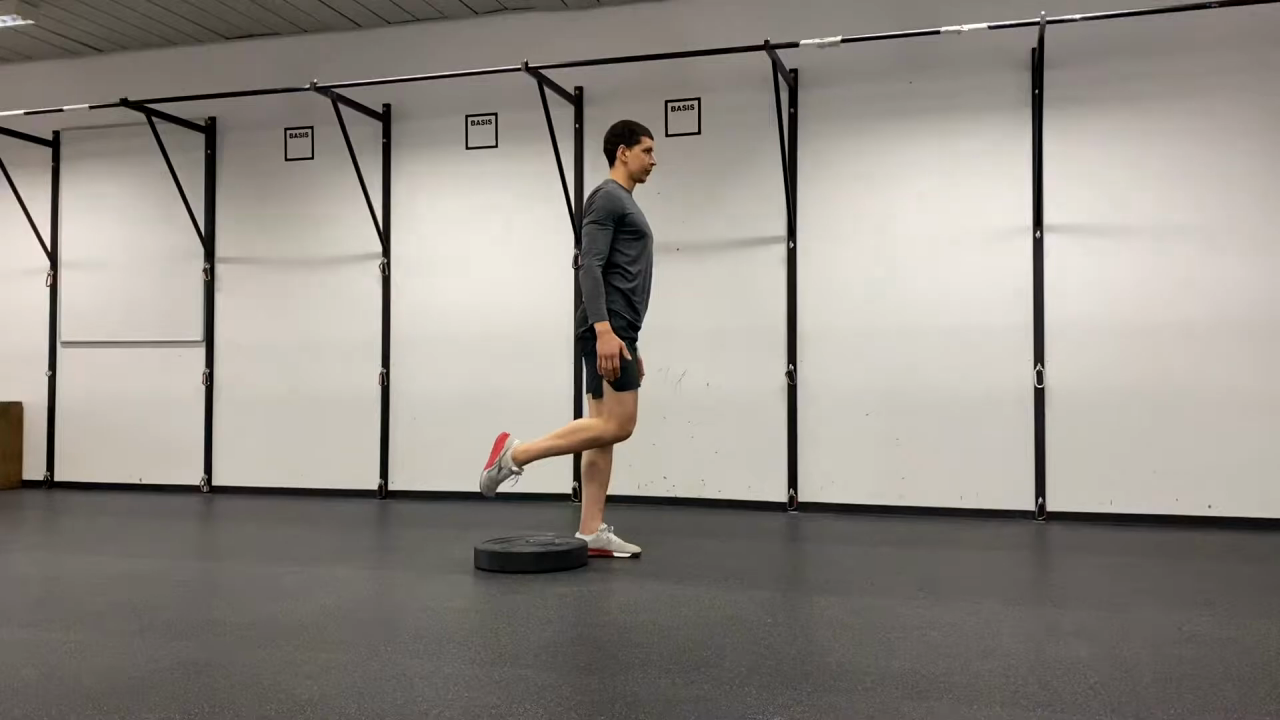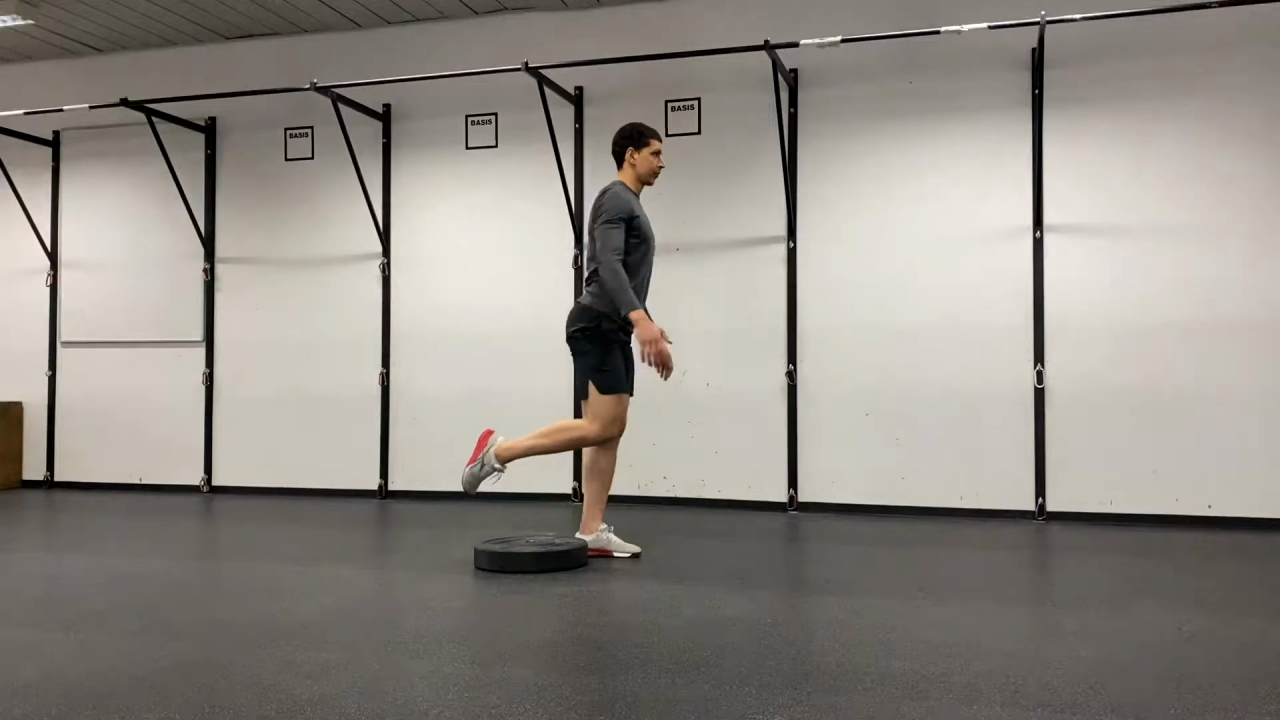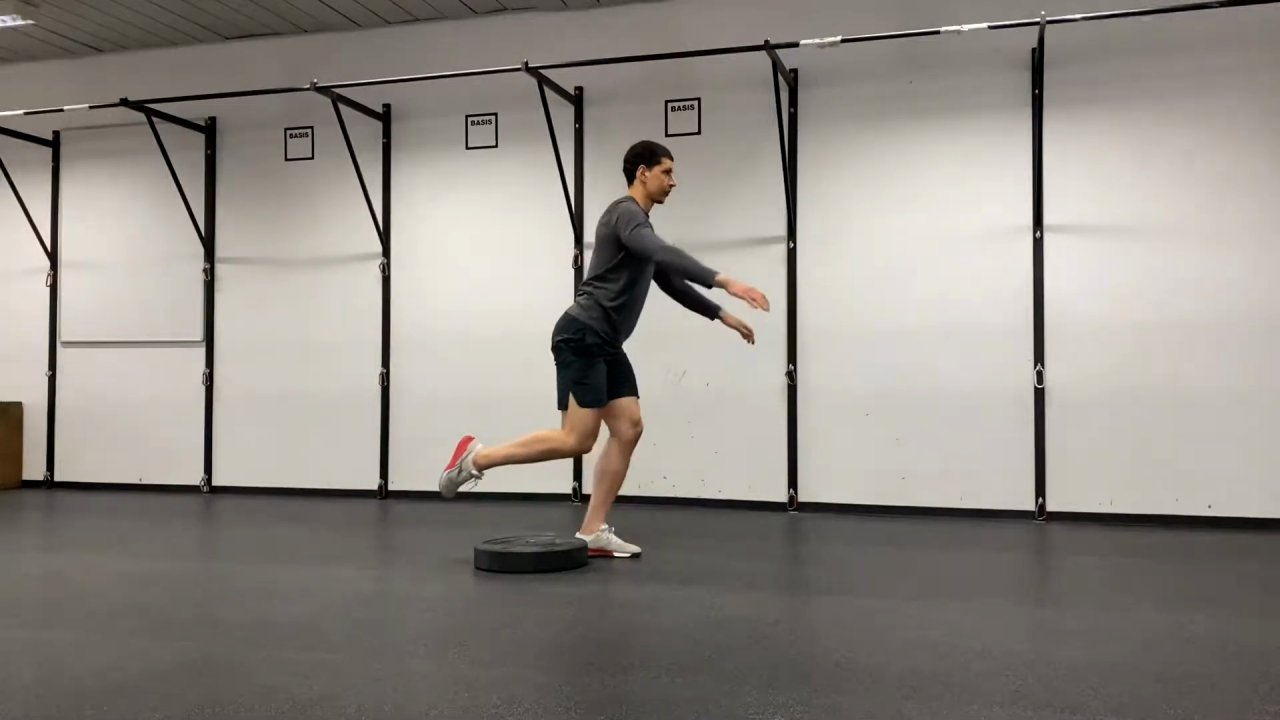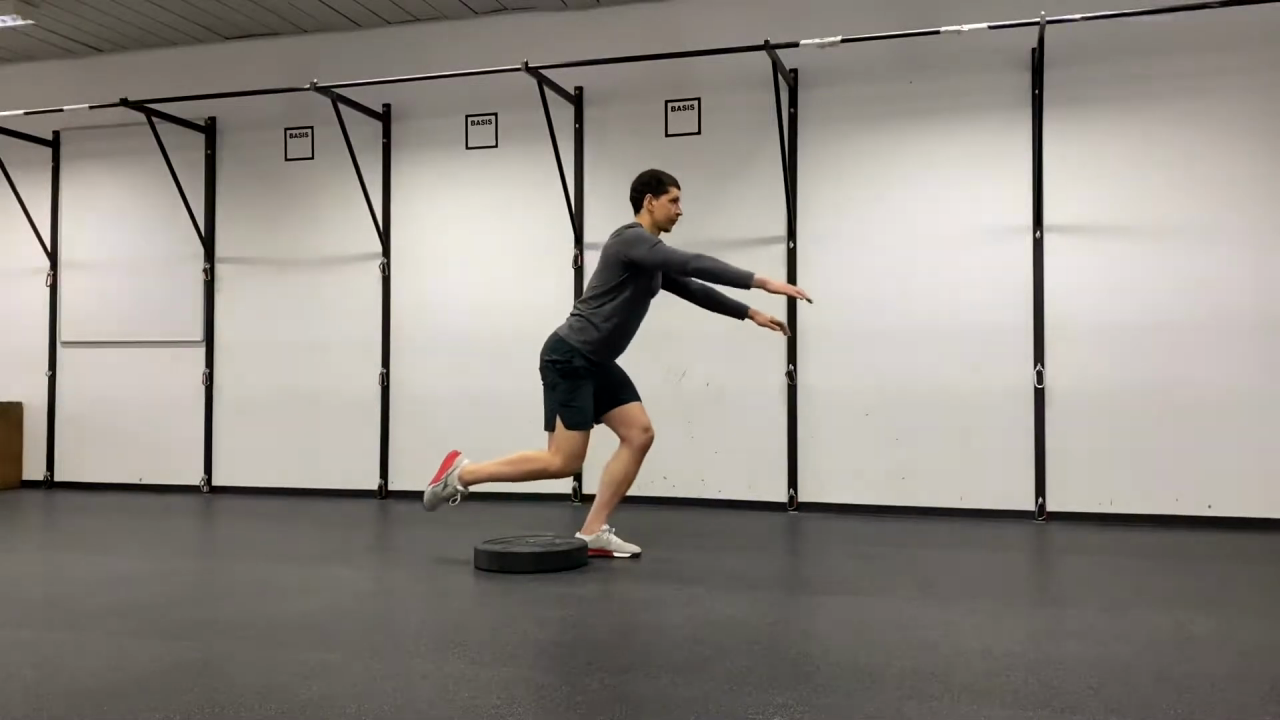
dt=0.4s
person 1, frame 1
left shoulder: (624, 205)
right shoulder: (607, 198)
right elbow: (591, 267)
left wrist: (629, 345)
right wrist: (604, 329)
left hip: (617, 329)
right hip: (606, 328)
left knee: (606, 429)
right knee: (616, 426)
left ankle: (592, 533)
right ankle: (516, 453)
person 1, frame 2
left shoulder: (629, 206)
right shoulder: (616, 199)
right elbow: (608, 265)
left wrist: (648, 333)
right wrist: (640, 319)
left hip: (611, 330)
right hip: (599, 326)
left knee: (610, 430)
right knee: (601, 427)
left ankle: (592, 532)
right ankle: (500, 451)
person 1, frame 3
left shoulder: (637, 223)
right shoulder: (625, 213)
left elbow: (669, 279)
right elbow: (664, 254)
left wrist: (721, 314)
right wrist: (724, 281)
left hip: (605, 342)
right hip: (582, 337)
left knee: (628, 430)
right knee: (576, 440)
left ankle: (592, 532)
right ankle: (476, 458)
person 1, frame 4
left shoulder: (648, 256)
right shoulder: (631, 240)
left elbow: (691, 287)
right elbow: (692, 264)
left wrist: (749, 313)
right wrist: (760, 282)
left hip: (595, 361)
right hip: (570, 357)
left knee: (639, 434)
right knee: (563, 462)
left ankle: (593, 532)
right ankle: (462, 474)
